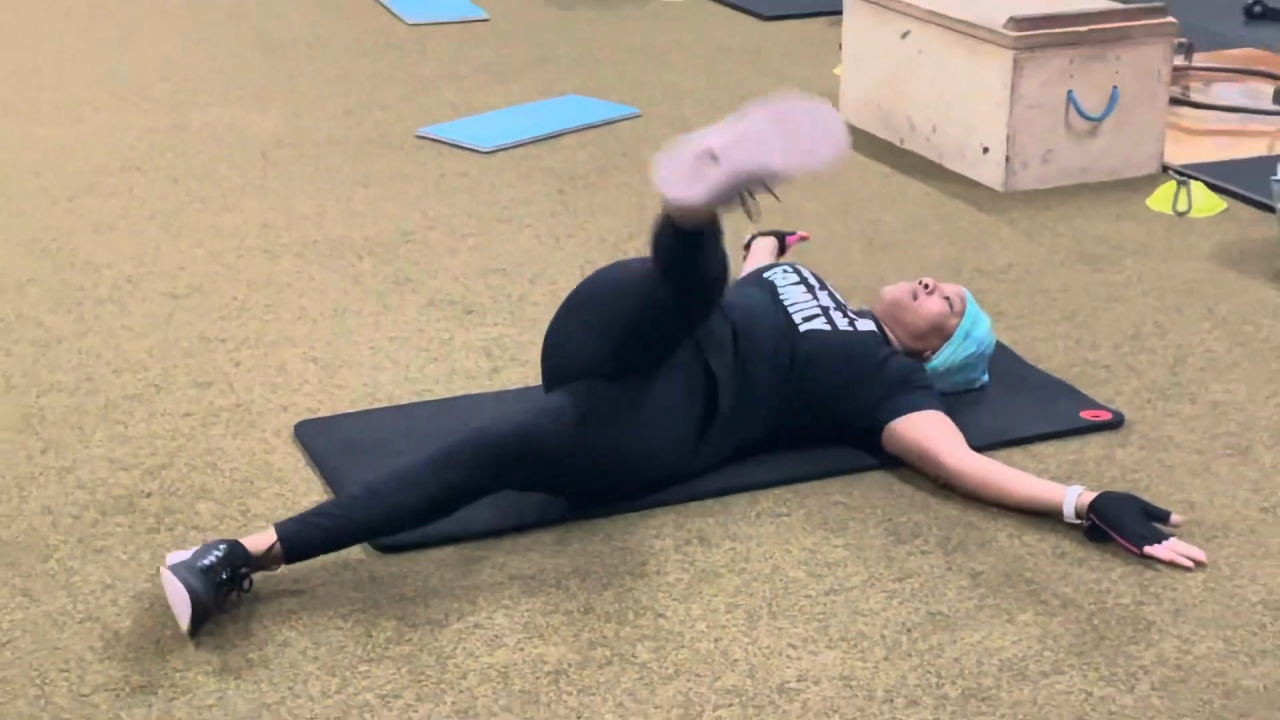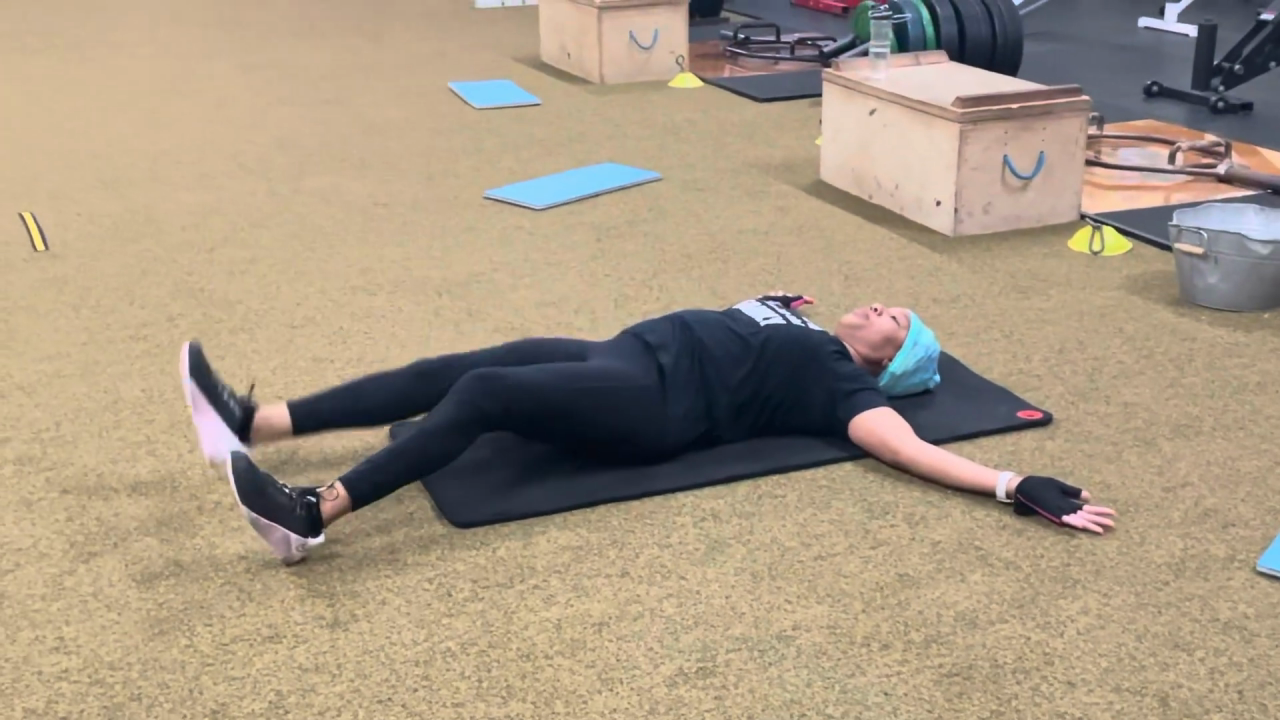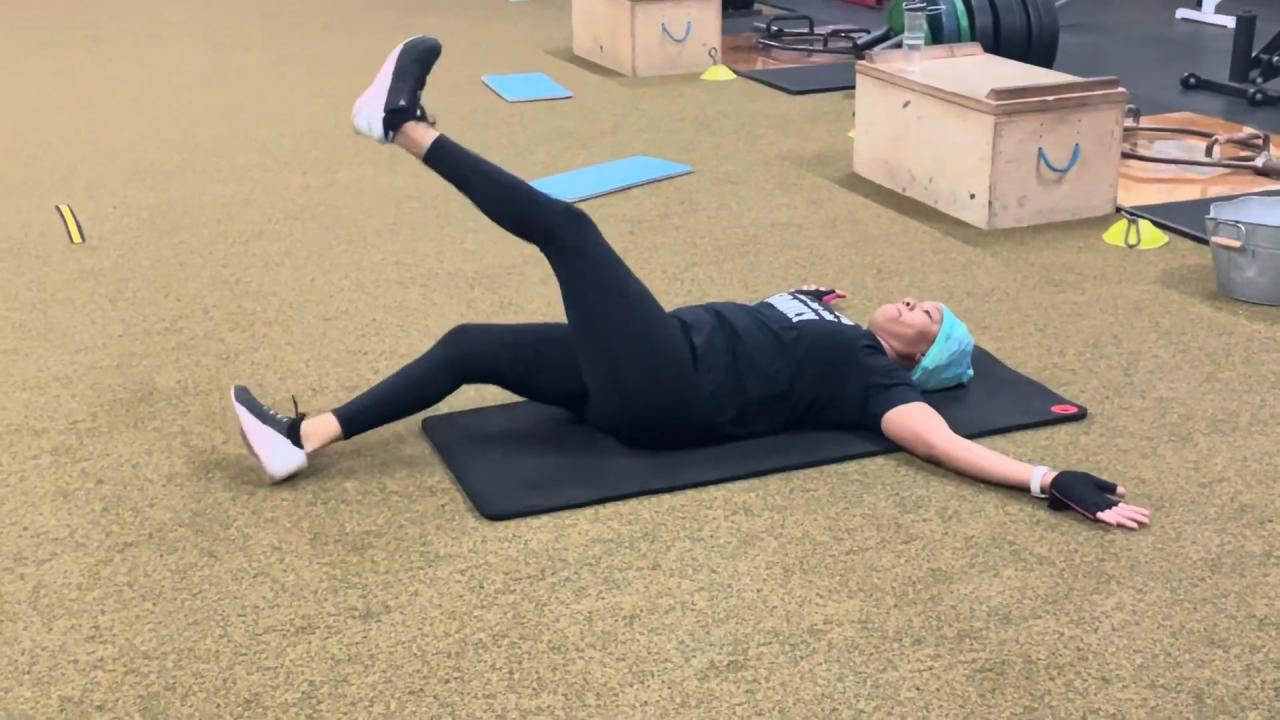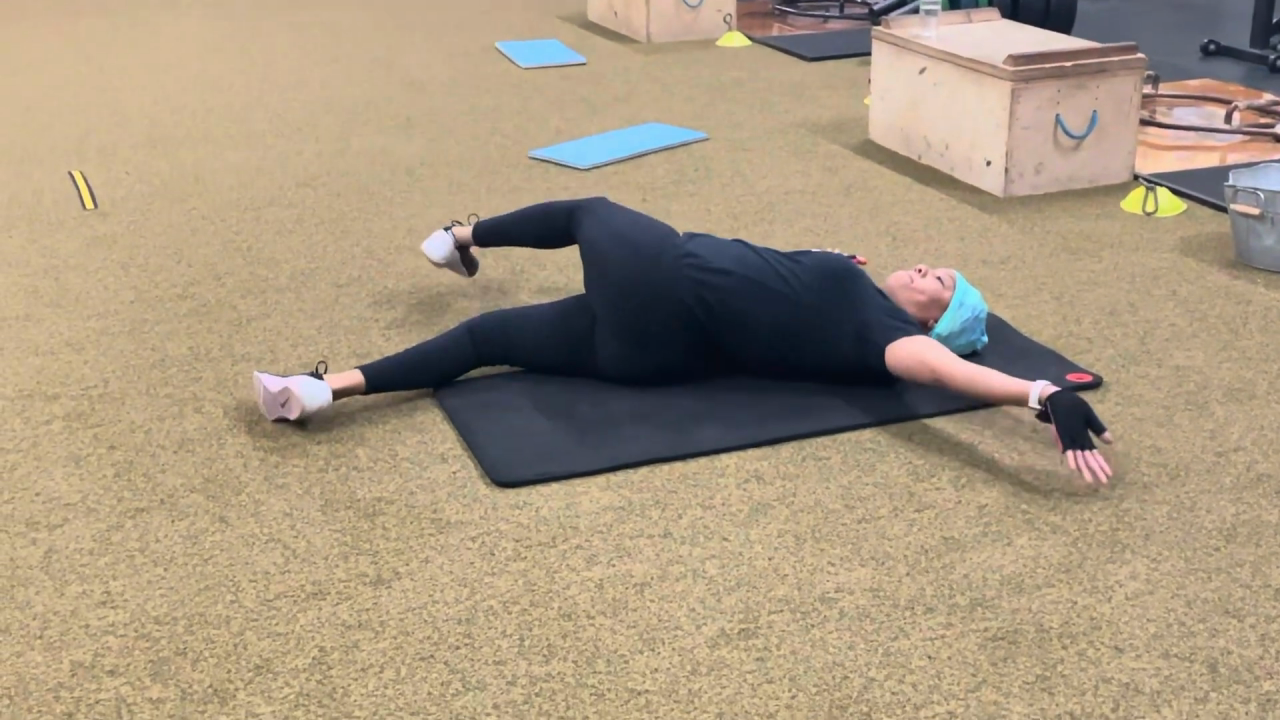
dt=1s
person 1, frame 1
left shoulder: (884, 380)
right shoulder: (800, 276)
left elbow: (962, 462)
left wrist: (1088, 500)
right wrist: (763, 244)
left hip: (653, 433)
right hip: (612, 330)
left knee: (490, 452)
right knee: (689, 280)
left ankle: (244, 558)
right ankle: (703, 183)
person 1, frame 2
left shoulder: (843, 384)
right shoulder: (804, 331)
left elbow: (913, 452)
left wrist: (1020, 489)
right wrist: (773, 301)
left hip: (650, 404)
right hip: (623, 355)
left knee: (480, 394)
right knee: (441, 375)
left ankle: (310, 516)
right ankle: (252, 420)
person 1, frame 3
left shoulder: (876, 380)
right shoulder: (832, 332)
left elbow: (942, 444)
left wrist: (1052, 484)
right wrist: (801, 297)
left hip: (661, 397)
right hip: (646, 378)
left knee: (563, 224)
right knee: (468, 346)
left ankle: (405, 123)
right ankle: (302, 439)
person 1, frame 4
left shoulder: (879, 331)
right shoulder: (856, 300)
left elbow: (944, 367)
left wrist: (1044, 396)
right hip: (656, 344)
left knee: (591, 210)
right knee: (491, 334)
left ankle: (464, 238)
right ankle: (321, 387)
